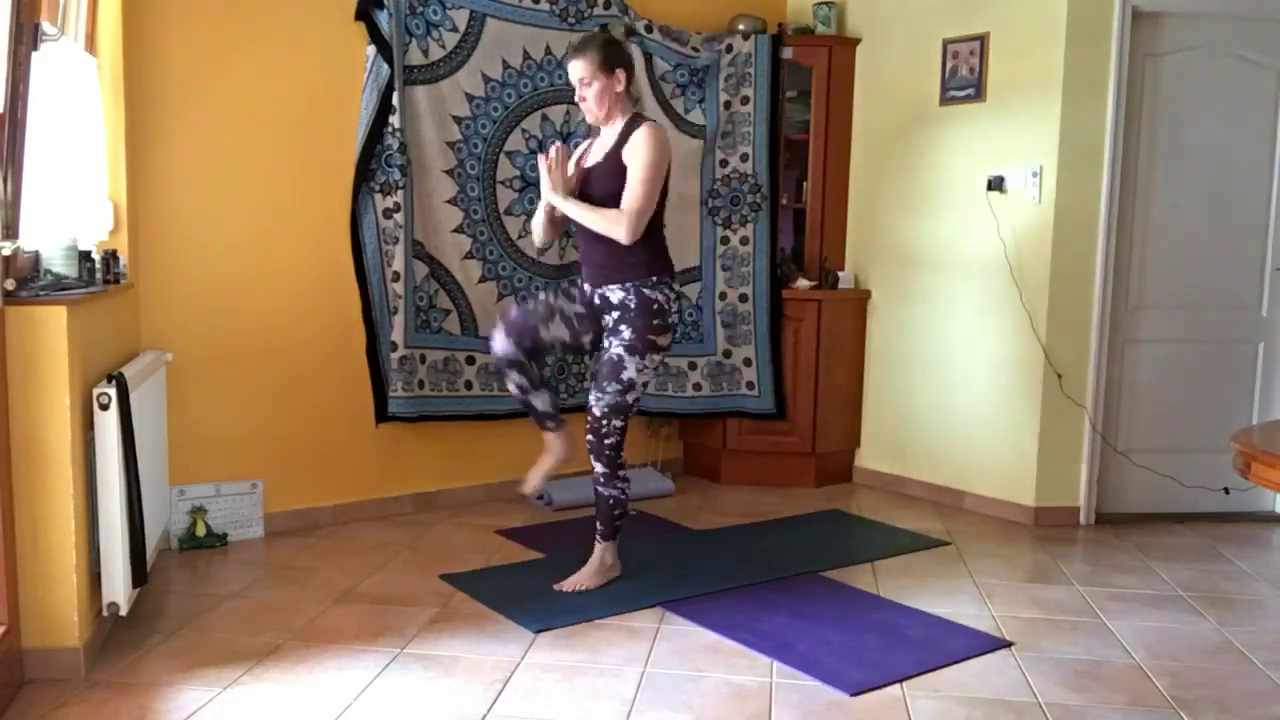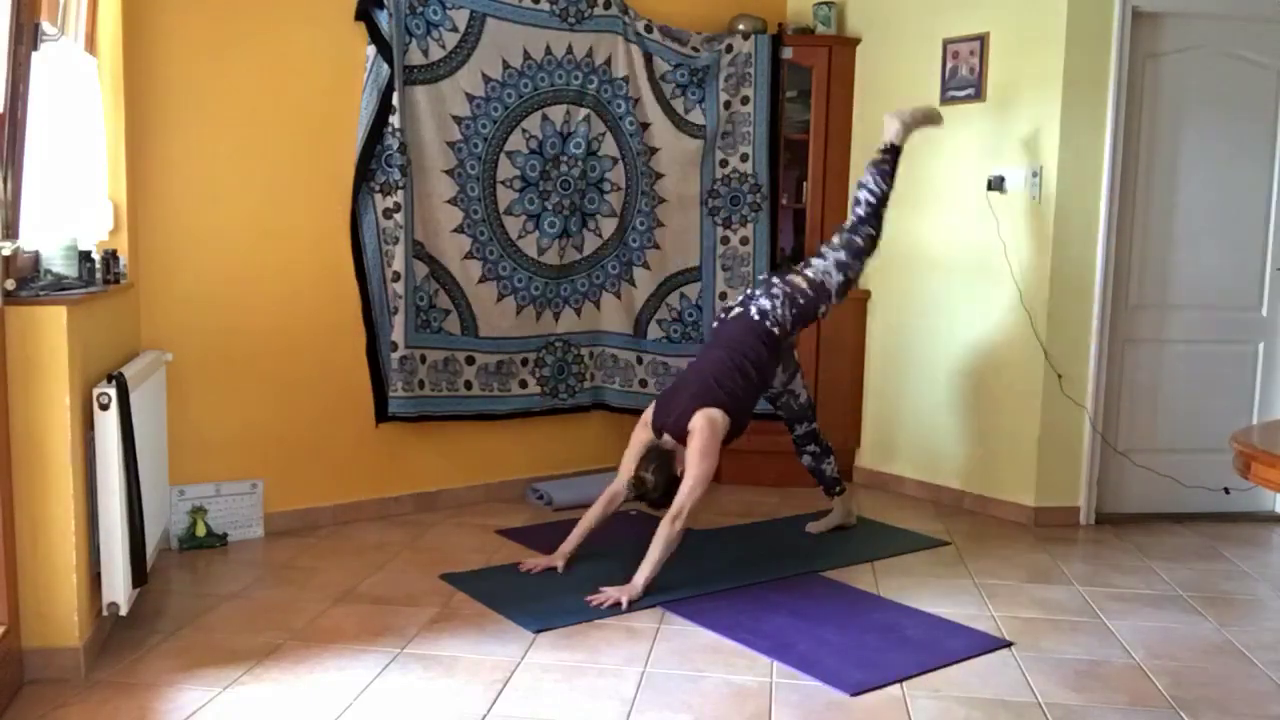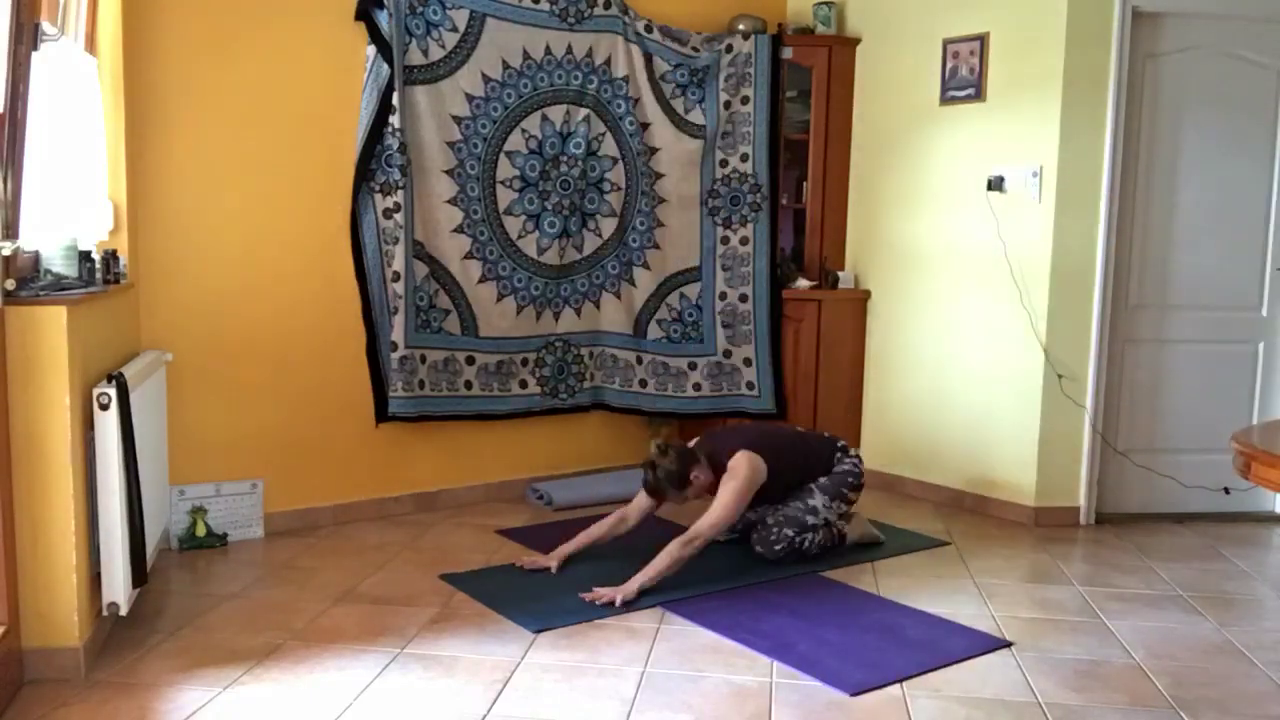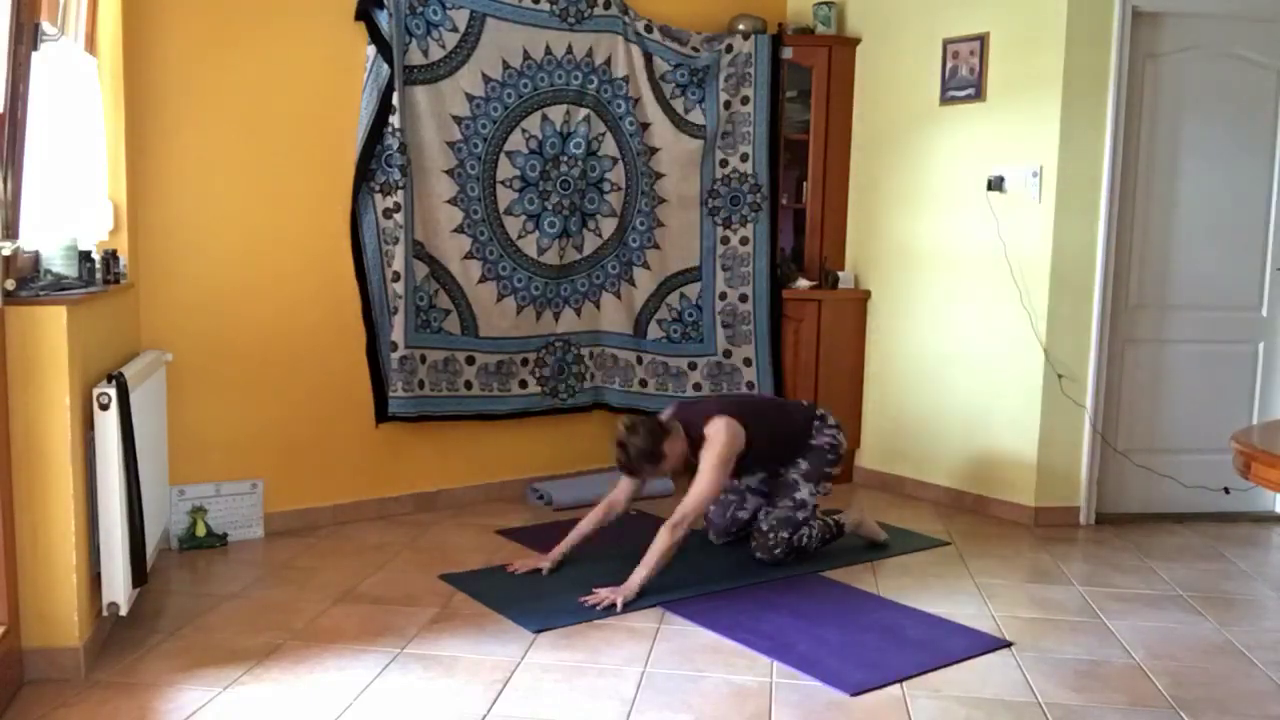
dt=0.4s
person 1, frame 1
left shoulder: (646, 137)
right shoulder: (582, 151)
left elbow: (628, 230)
right elbow: (541, 238)
left wrist: (567, 197)
right wrist: (551, 195)
left hip: (641, 300)
right hip: (596, 293)
left knee: (605, 427)
right knee: (508, 339)
left ankle: (606, 556)
right ankle: (555, 435)
person 1, frame 2
left shoulder: (704, 423)
right shoulder: (654, 423)
left elbow: (679, 515)
right elbow: (614, 493)
left wrist: (636, 586)
right wrist: (561, 555)
left hip: (771, 319)
right hip: (740, 329)
right knee: (802, 427)
right ankle: (842, 506)
person 1, frame 3
left shoulder: (742, 470)
left elbow: (692, 540)
right elbow: (628, 515)
left wrist: (630, 587)
right wrist: (558, 554)
left hip: (837, 466)
right hip: (800, 468)
left knee: (776, 542)
right knee: (730, 526)
left ankle: (847, 530)
right ankle: (813, 517)
person 1, frame 4
left shoulder: (719, 436)
right shoulder: (665, 430)
left elbow: (680, 522)
right elbow: (616, 499)
left wrist: (629, 586)
right wrist: (554, 555)
left hip: (815, 439)
right hip: (758, 451)
left knee: (771, 543)
right knee: (720, 529)
left ankle: (848, 522)
right ankle: (798, 507)
